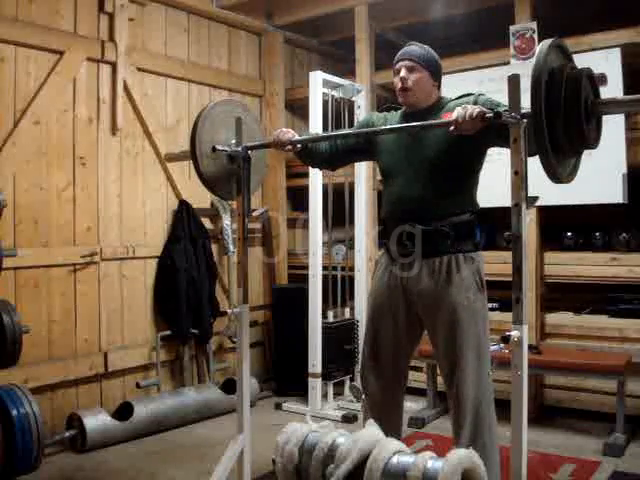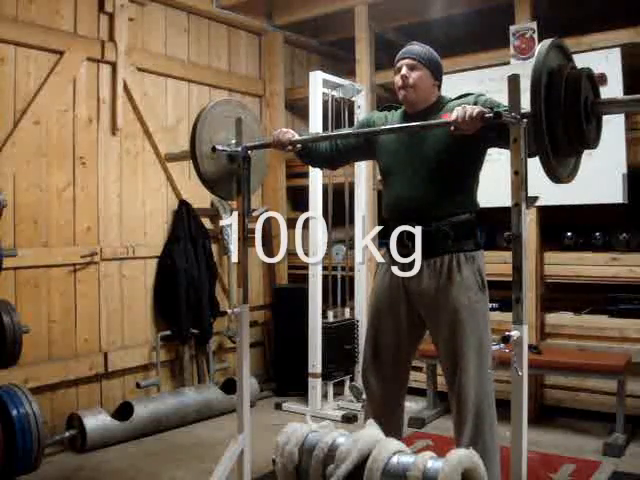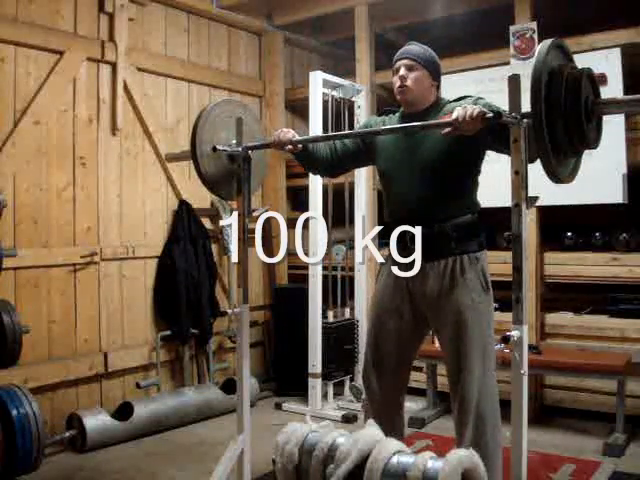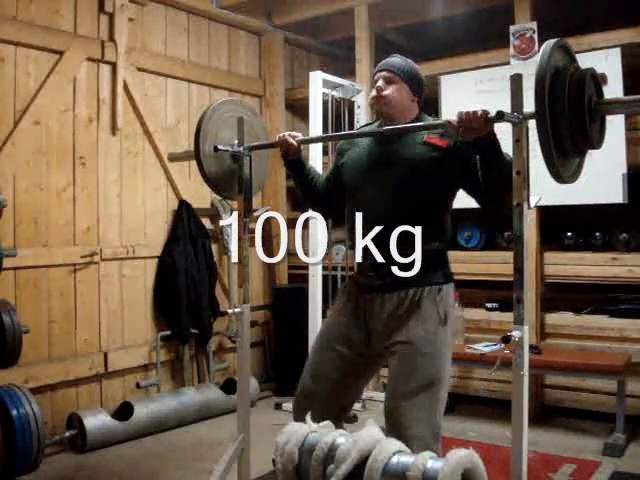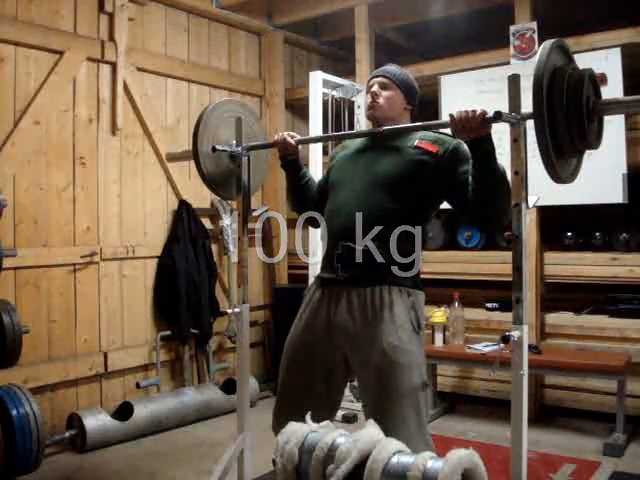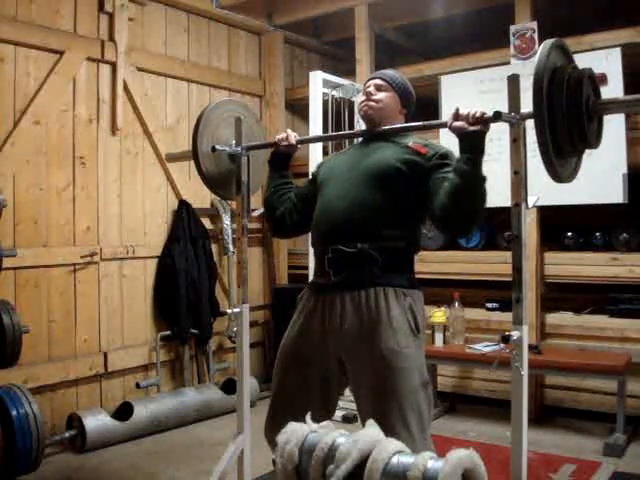
dt=0.7s
person 1, frame 1
left shoulder: (468, 108)
right shoulder: (379, 125)
right elbow: (329, 153)
left wrist: (485, 117)
right wrist: (295, 143)
left hip: (450, 262)
right hip: (393, 262)
left knee: (467, 381)
right knee: (378, 376)
person 1, frame 2
left shoulder: (467, 109)
right shoulder: (380, 124)
right elbow: (331, 152)
left wrist: (485, 118)
right wrist: (297, 143)
left hip: (452, 262)
right hip: (395, 261)
left knee: (468, 381)
right knee: (380, 375)
person 1, frame 3
left shoulder: (466, 112)
right shoulder: (380, 129)
right elbow: (330, 161)
left wrist: (489, 121)
right wrist: (296, 146)
left hip: (455, 263)
right hip: (399, 265)
left knee: (472, 385)
right knee: (380, 378)
person 1, frame 4
left shoulder: (448, 138)
right shoulder: (354, 144)
left elbow: (500, 202)
right elbow: (327, 202)
left wrist: (484, 139)
right wrist: (294, 160)
left hip: (420, 295)
right hip: (360, 292)
left knee: (410, 422)
right knee: (312, 406)
person 1, frame 5
left shoulder: (437, 148)
right shoulder: (346, 151)
left elbow: (490, 214)
right elbow: (313, 208)
left wrist: (480, 145)
right wrist: (291, 162)
left hip: (387, 299)
right hip: (323, 295)
left knee: (401, 438)
right knee: (293, 425)
person 1, frame 6
left shoulder: (424, 154)
right shoulder: (334, 162)
left elbow: (457, 219)
right elbow: (284, 220)
left wrist: (470, 146)
right wrist: (279, 161)
left hip: (382, 302)
right hip: (318, 300)
left knee: (401, 444)
right knee: (285, 432)
